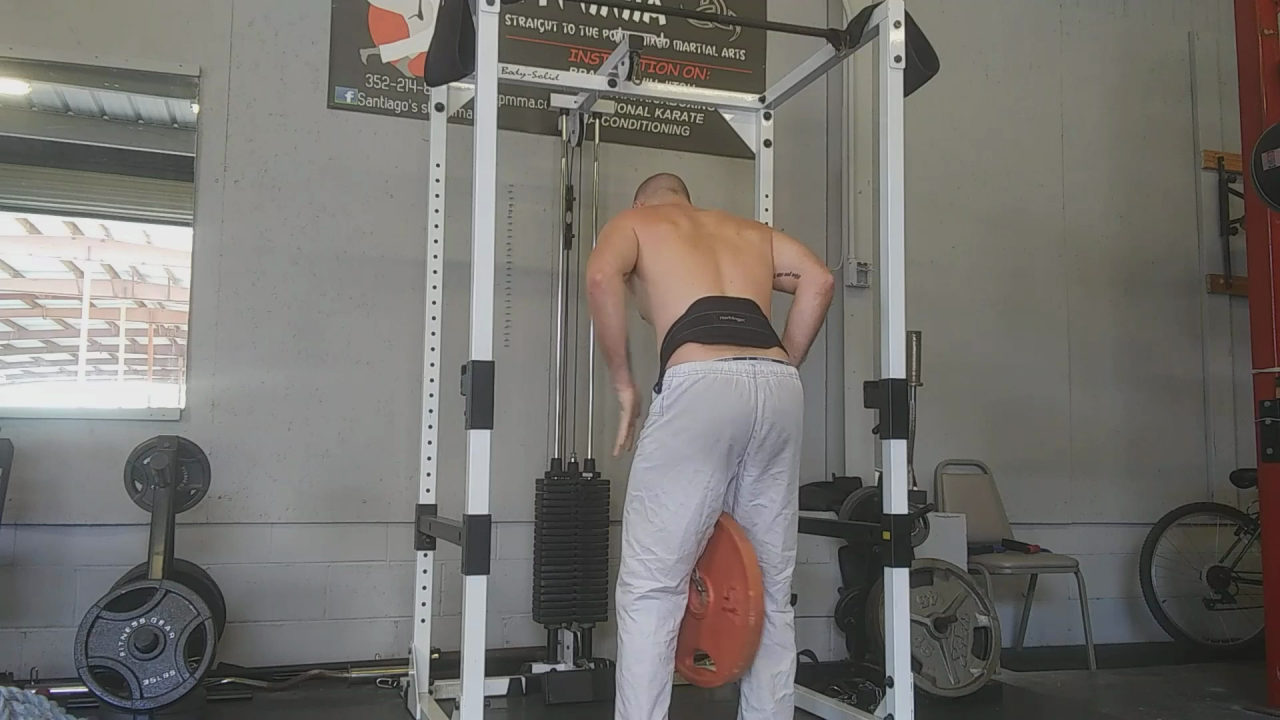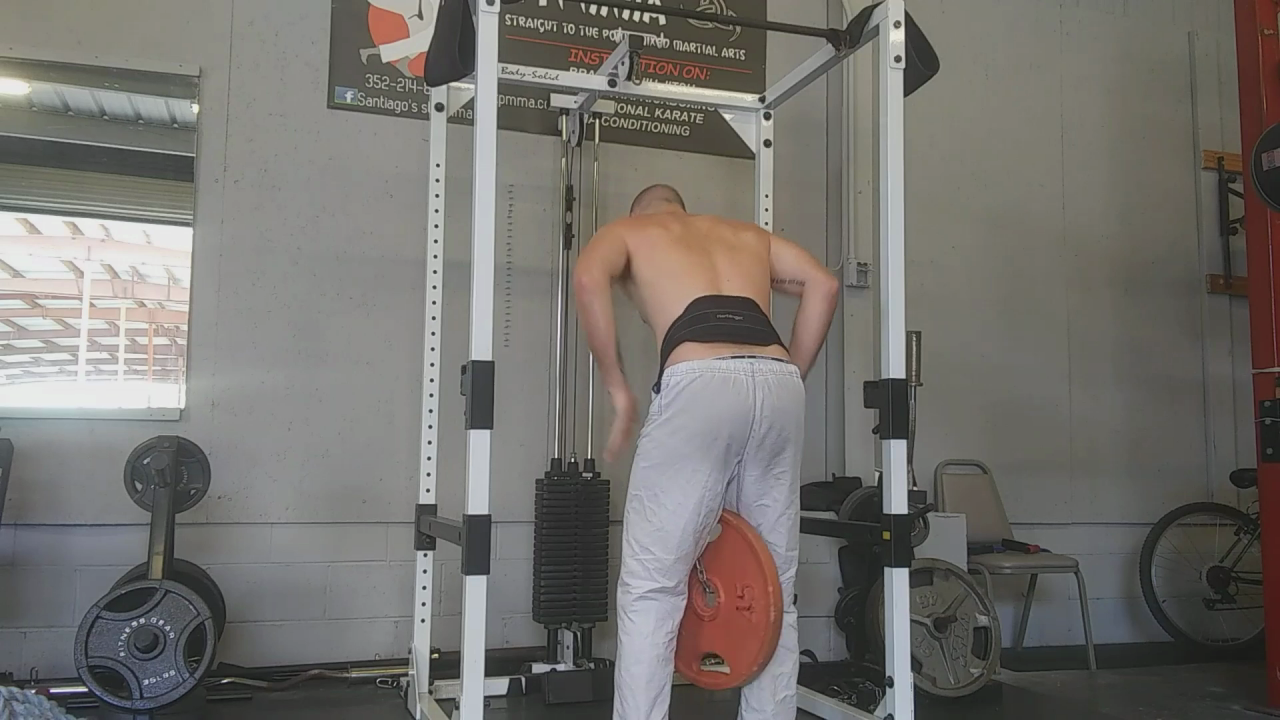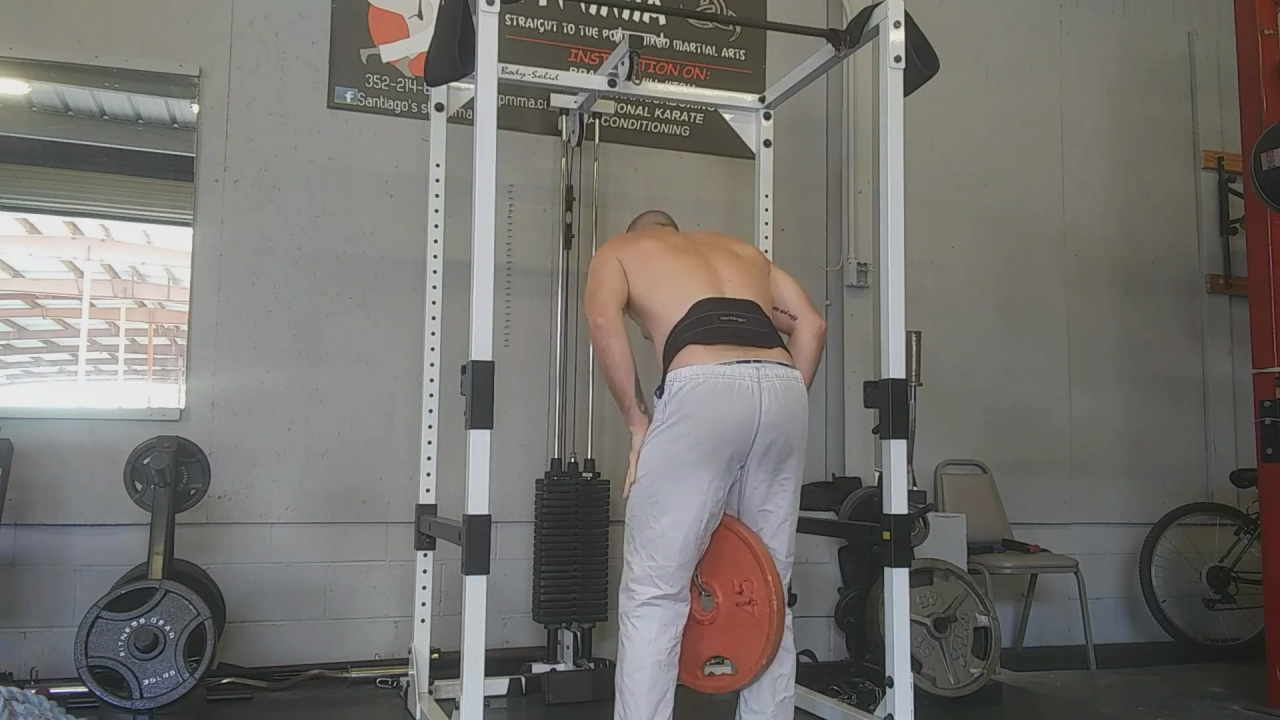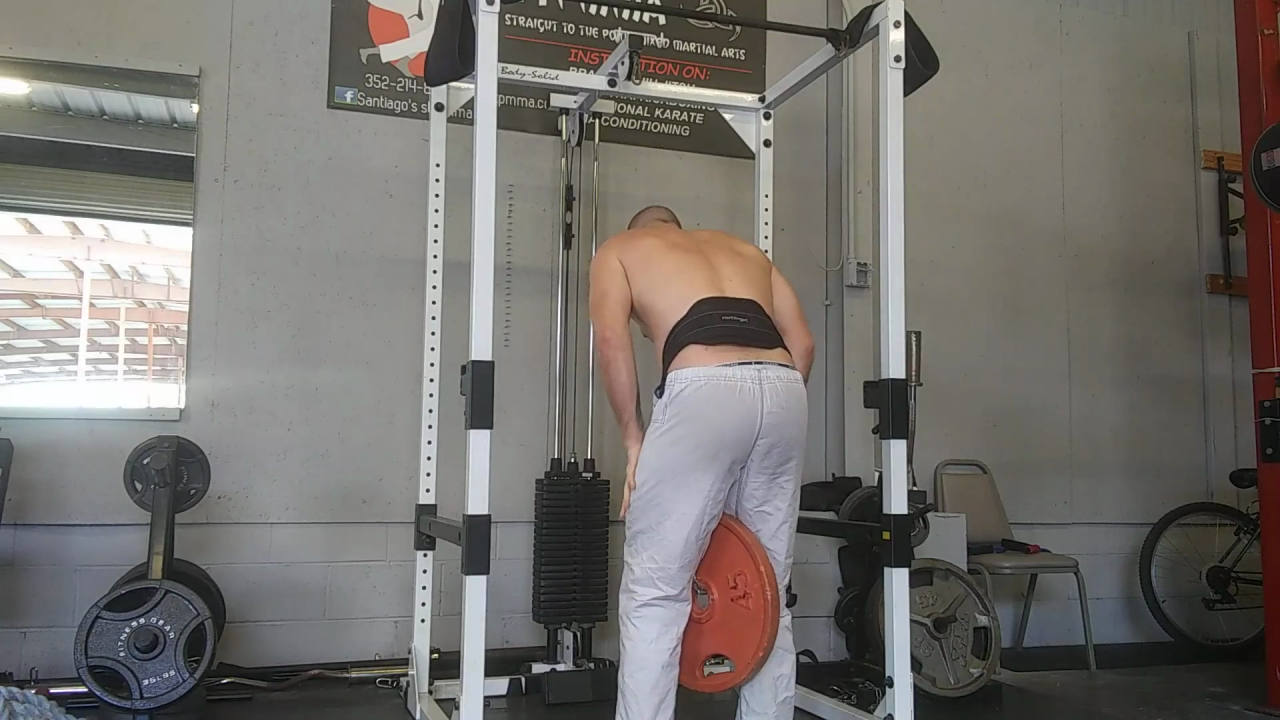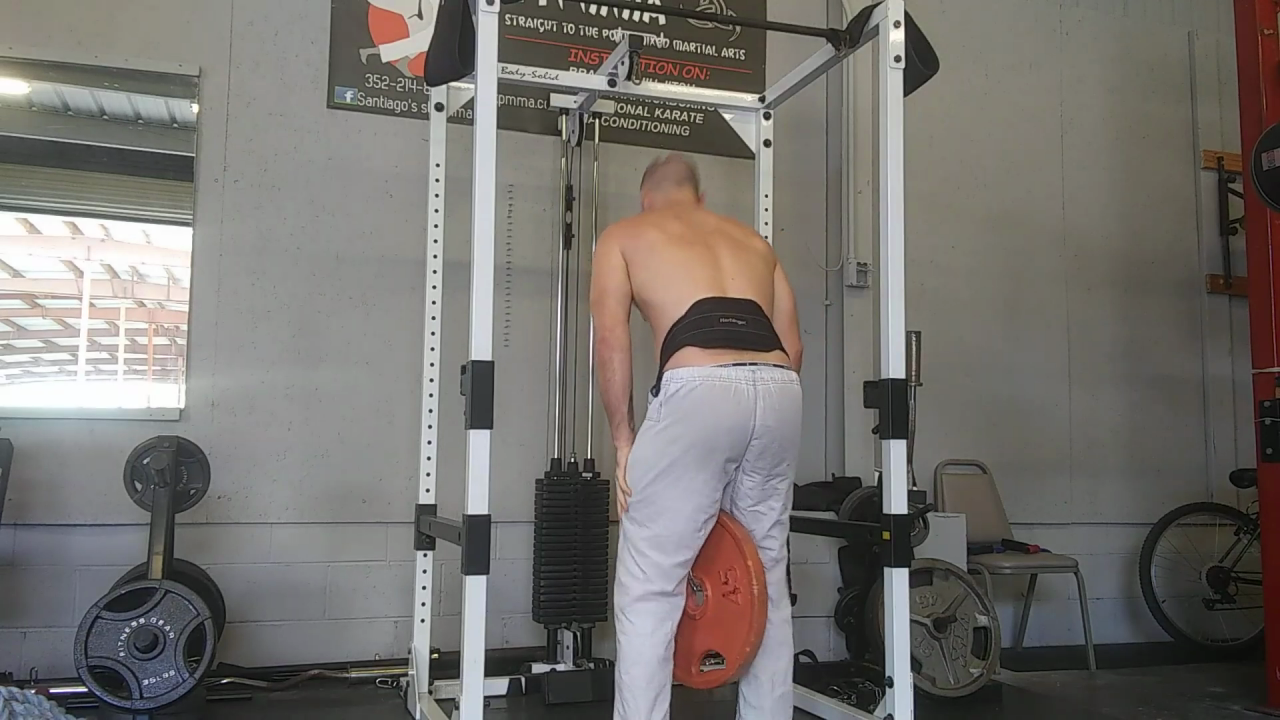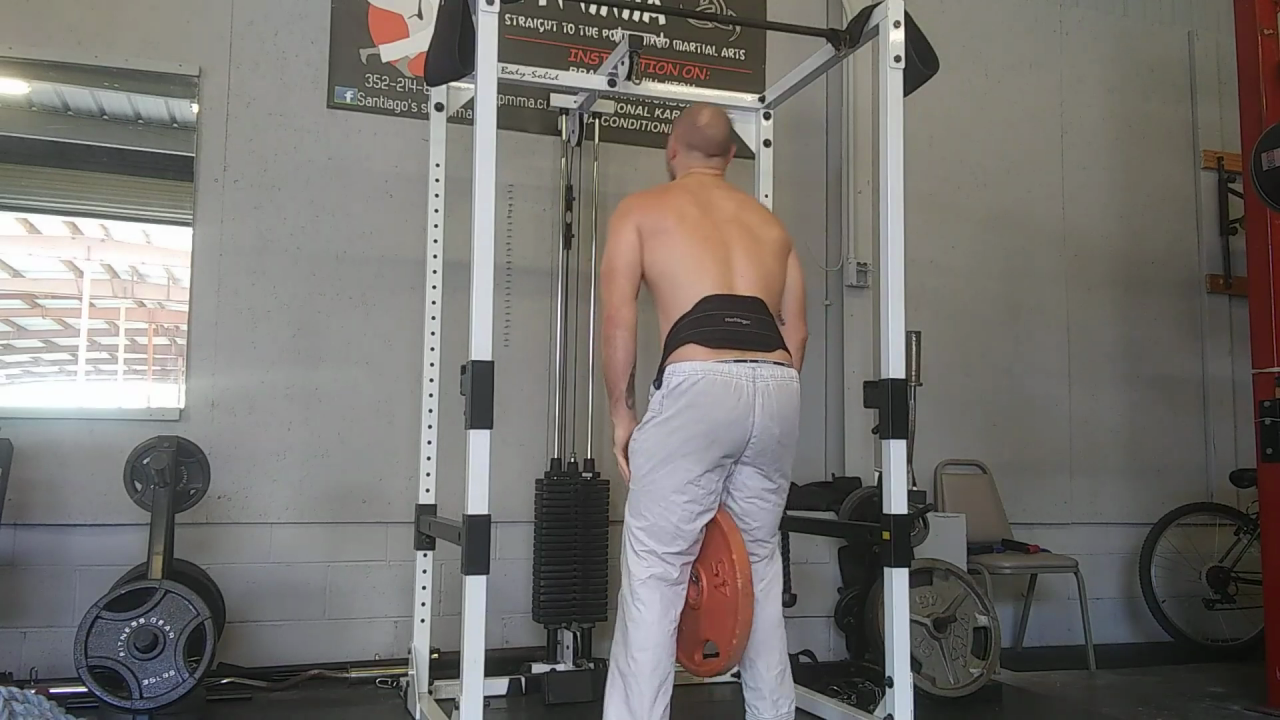
dt=0.2s
person 1, frame 1
left shoulder: (634, 221)
right shoulder: (749, 230)
left elbow: (602, 276)
right elbow: (818, 280)
left wrist: (624, 384)
left hip: (701, 385)
right hip: (778, 387)
left knee: (651, 582)
right knee: (770, 584)
person 1, frame 2
left shoulder: (628, 230)
right shoulder: (748, 233)
left elbow: (589, 279)
right elbow: (823, 283)
left wrist: (617, 386)
left hip: (701, 383)
right hip: (778, 385)
left knee: (651, 582)
right knee: (772, 584)
person 1, frame 3
left shoulder: (620, 250)
right shoulder: (740, 248)
left elbow: (603, 318)
right elbow: (810, 325)
left wrist: (638, 419)
left hip: (704, 387)
right hip: (782, 388)
left knee: (654, 588)
person 1, frame 4
left shoulder: (621, 248)
right shoulder: (744, 248)
left elbow: (610, 335)
right elbow: (801, 339)
left wrist: (634, 437)
right wrist: (772, 400)
left hip: (705, 389)
right hip: (784, 389)
left knee: (655, 590)
person 1, frame 5
left shoulder: (623, 234)
right shoulder: (750, 238)
left elbow: (611, 338)
left wrist: (624, 437)
left hip: (698, 389)
right hip: (778, 390)
left knee: (650, 585)
right knee: (766, 581)
person 1, frame 6
left shoulder: (641, 208)
right shoulder: (768, 220)
left elbow: (618, 315)
right elbow: (795, 332)
left wrist: (621, 412)
left hip: (699, 384)
right hip: (778, 385)
left knee: (655, 573)
right knee: (759, 569)
